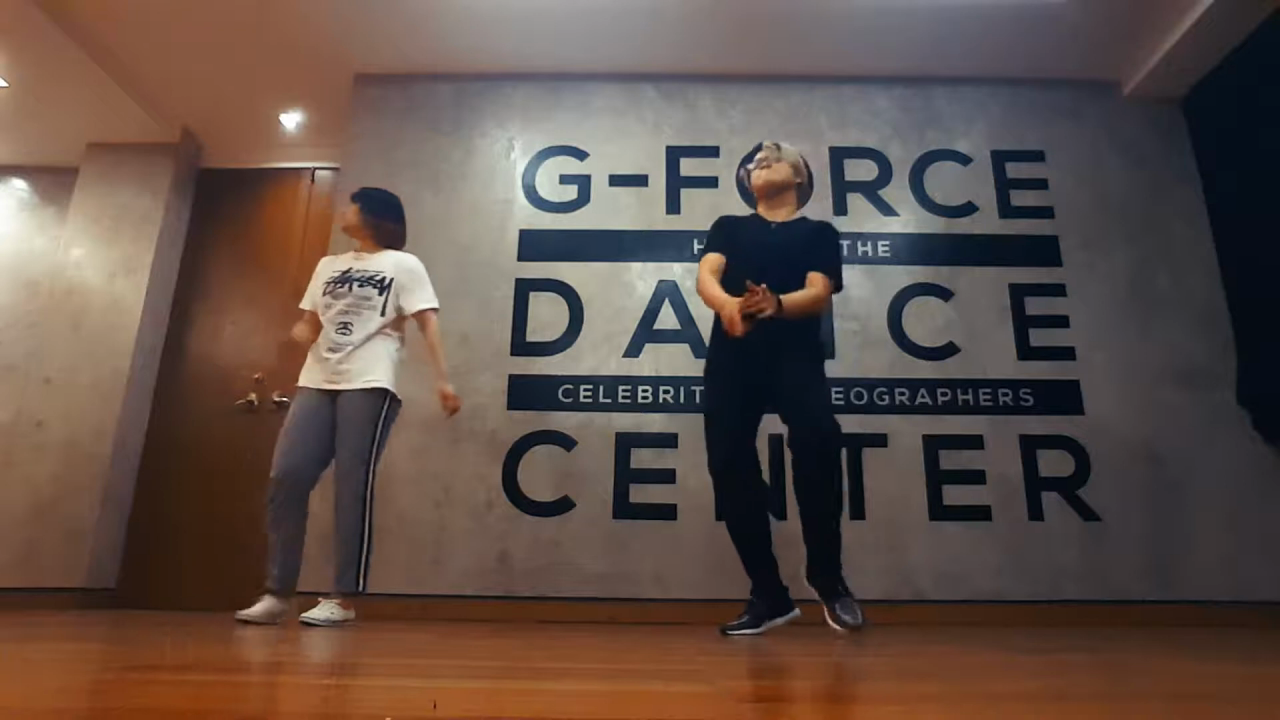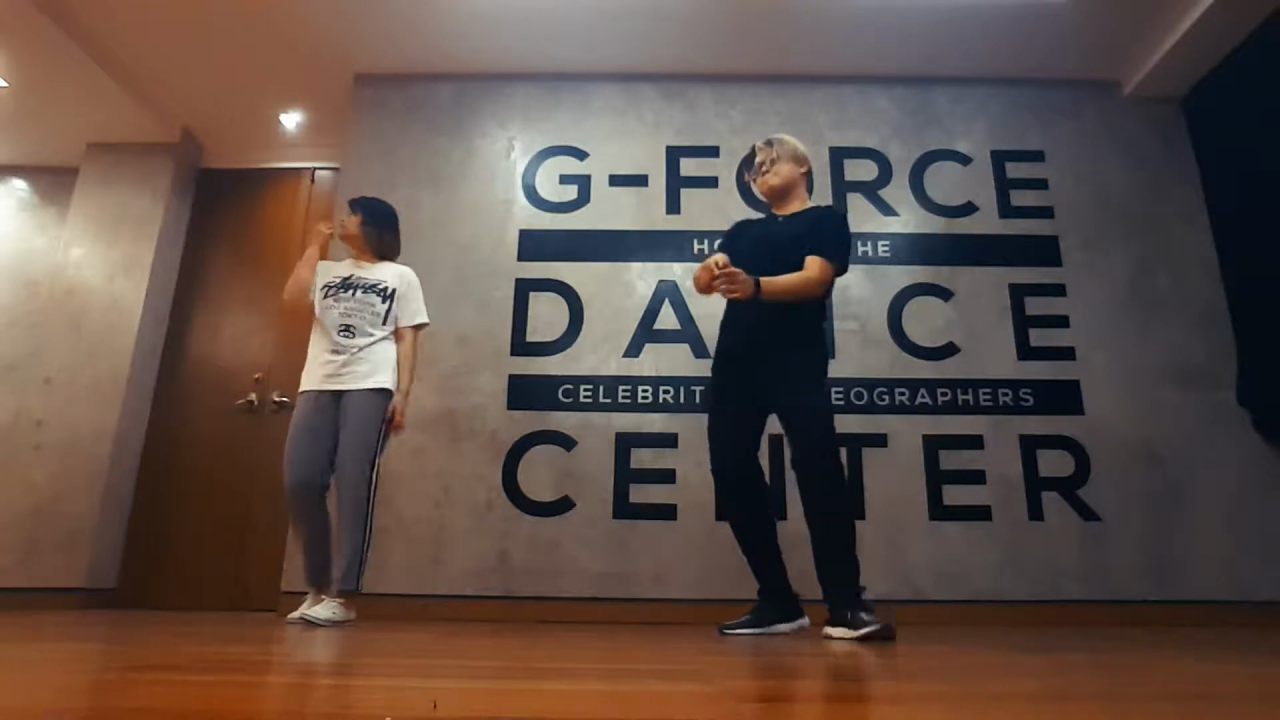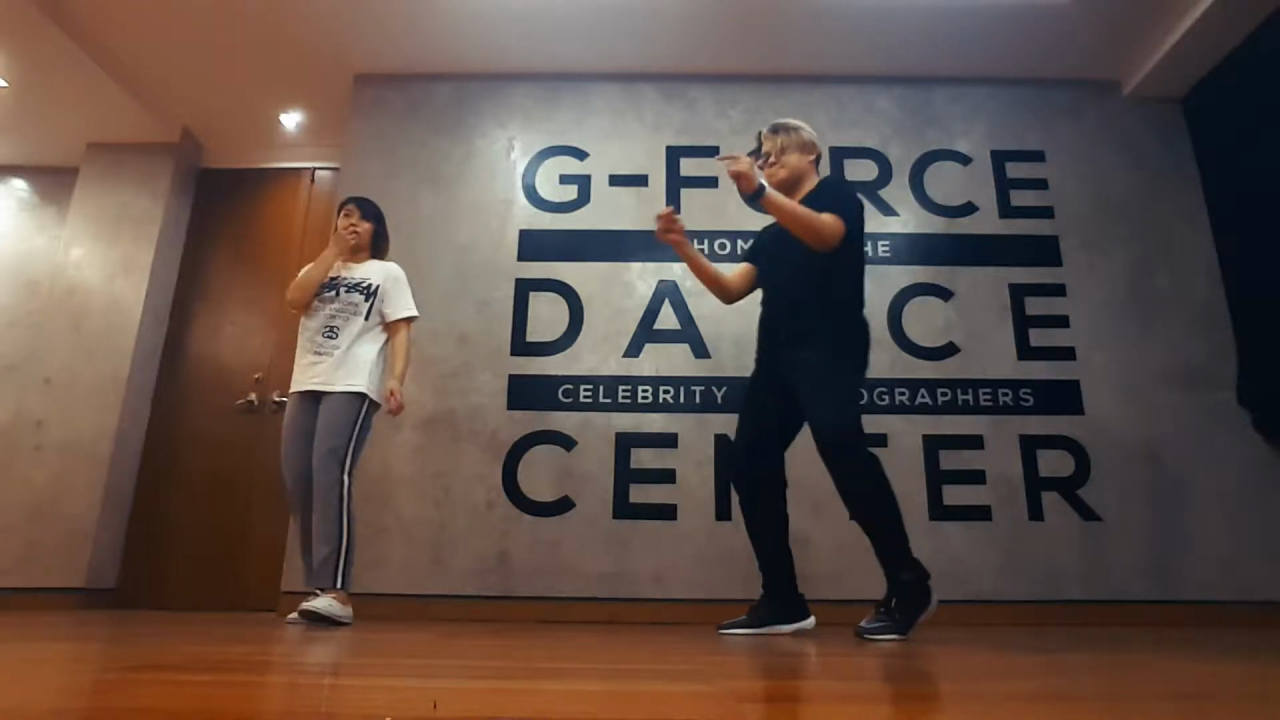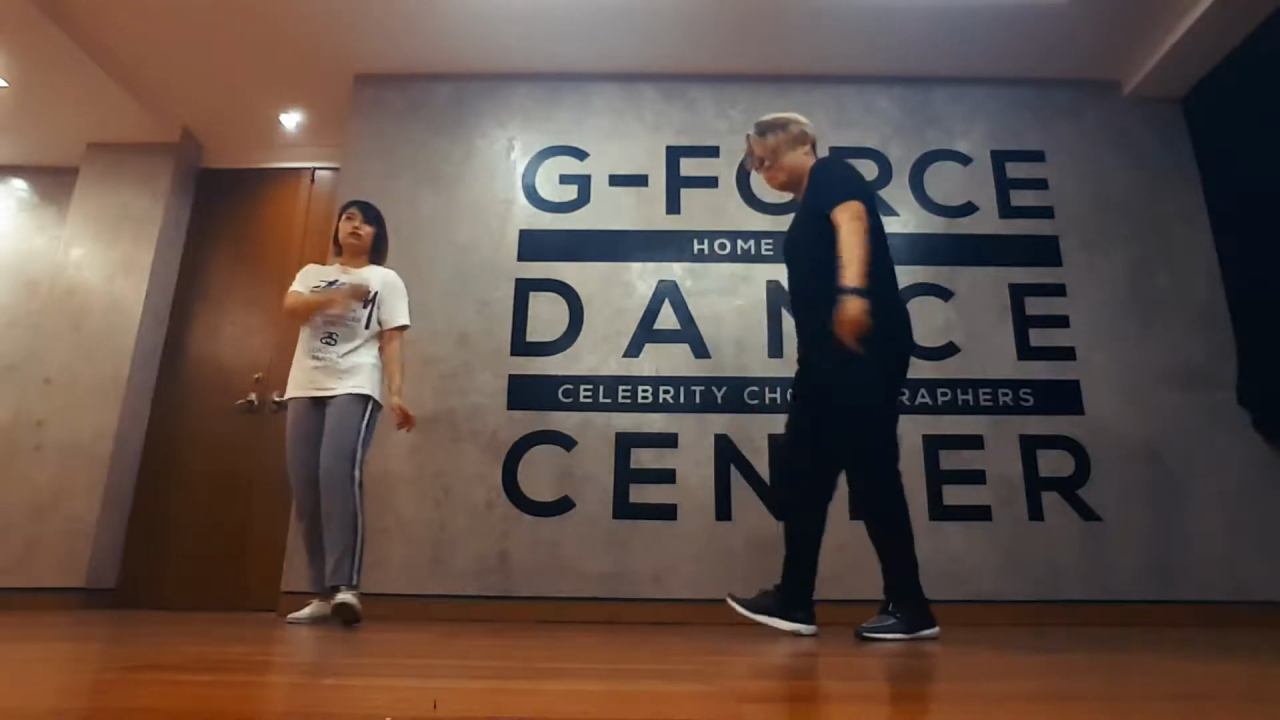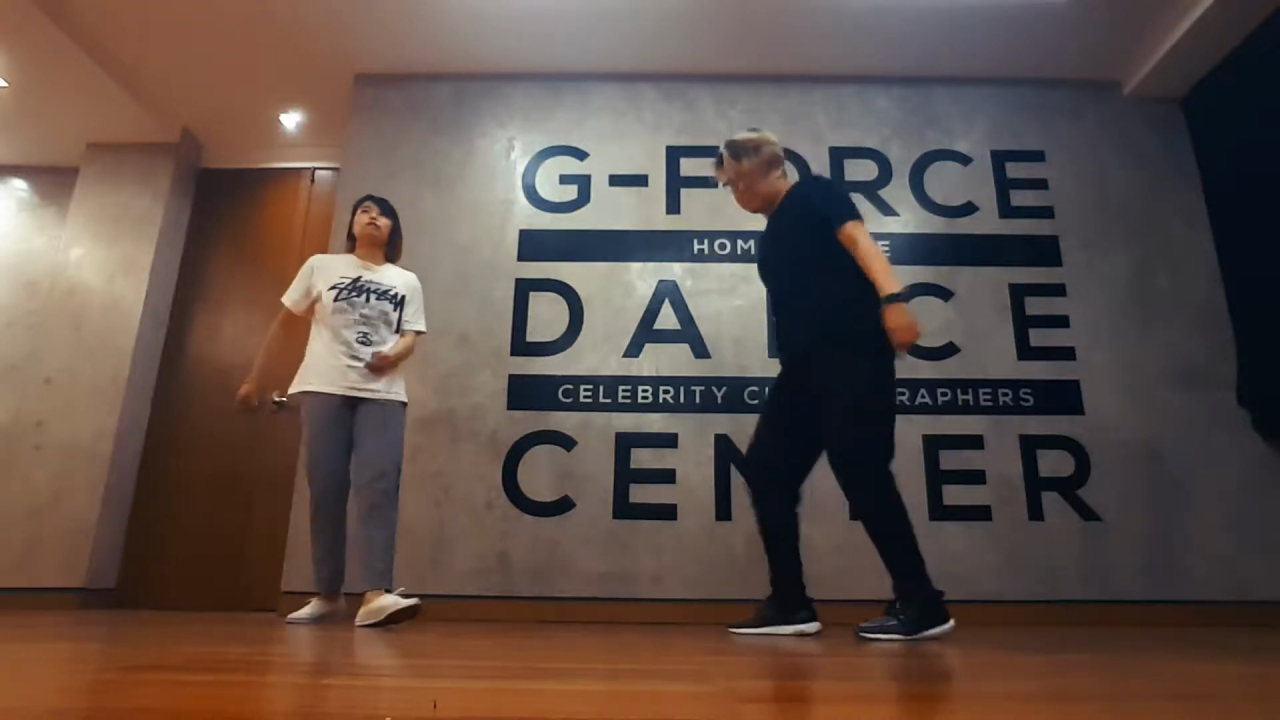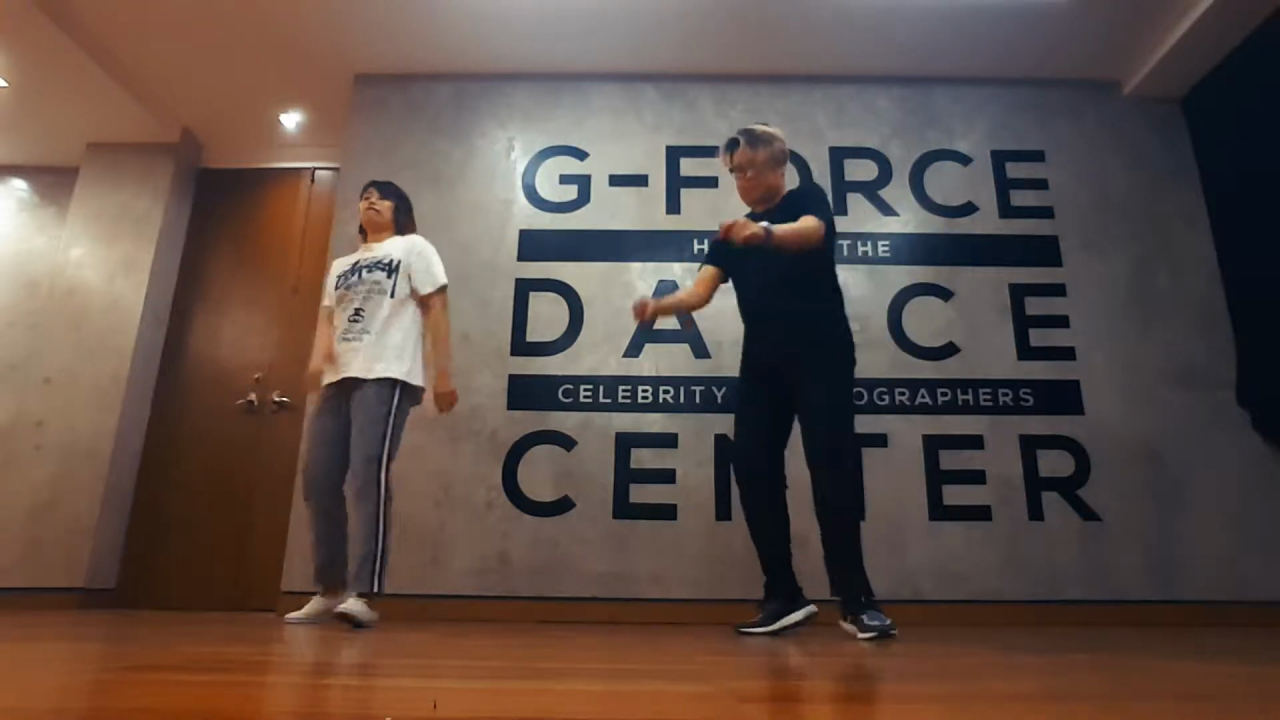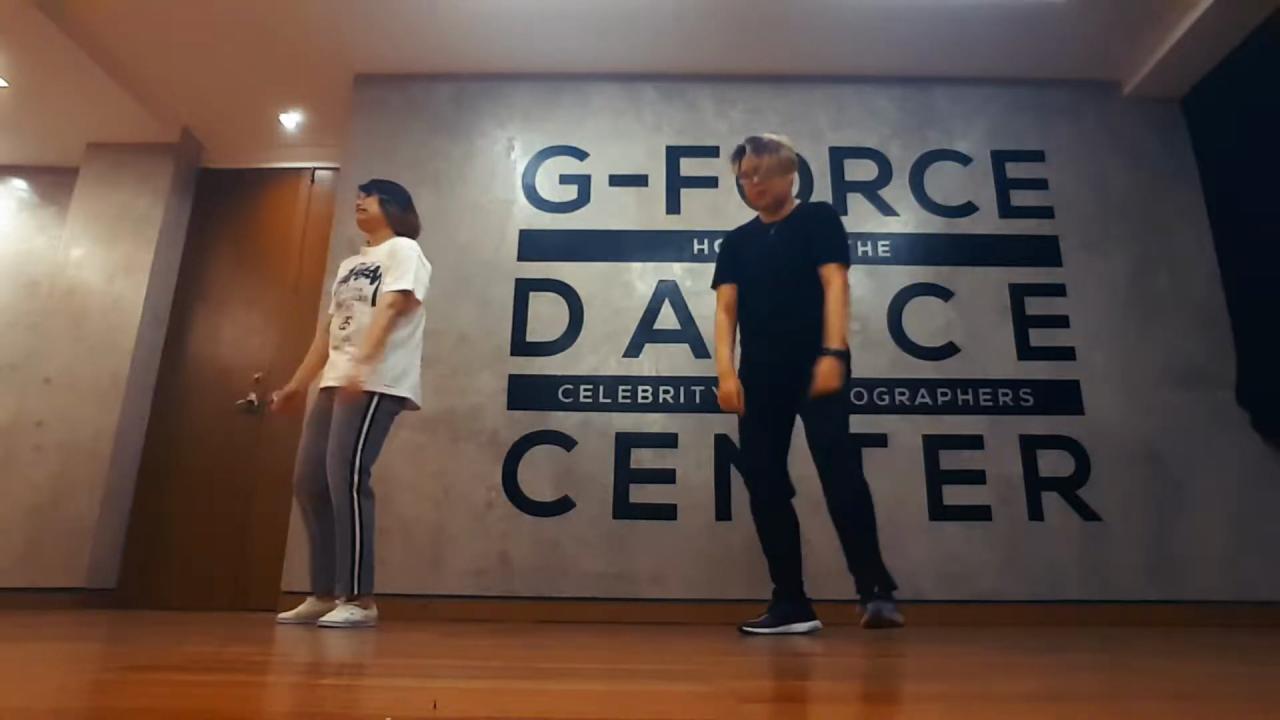
dt=0.4s
person 1, frame 1
left shoulder: (818, 233)
right shoulder: (728, 227)
left elbow: (819, 295)
right elbow: (705, 278)
left wrist: (777, 305)
right wrist: (728, 306)
left hip: (795, 355)
right hip: (731, 360)
left knee: (819, 439)
right knee: (730, 467)
left ankle: (828, 578)
right ankle: (768, 595)
person 1, frame 2
left shoulder: (826, 220)
right shoulder: (744, 230)
left elbow: (815, 279)
right elbow: (704, 279)
left wrist: (756, 287)
right wrist: (709, 274)
left hip: (796, 354)
right hip: (735, 359)
left knee: (816, 455)
right knee: (731, 470)
left ankle: (845, 602)
right ankle: (777, 599)
person 1, frame 3
left shoulder: (835, 192)
right shoulder: (770, 235)
left elbow: (826, 235)
right elbow: (730, 290)
left wrist: (759, 193)
right wrist: (683, 247)
left hip: (831, 346)
right hip: (776, 355)
left knee: (840, 443)
right knee: (751, 465)
left ankle: (907, 584)
right ankle: (782, 601)
person 1, frame 4
left shoulder: (833, 176)
right shoulder: (802, 221)
left elbow: (852, 224)
left wrist: (853, 291)
left hip: (865, 344)
right hip: (823, 354)
left knee: (867, 465)
right knee: (802, 469)
left ankle: (909, 606)
right ankle: (794, 598)
person 1, frame 5
left shoulder: (813, 196)
right shoulder: (770, 239)
left elbow: (859, 241)
left wrist: (891, 297)
left hip: (850, 355)
right hip: (802, 367)
left knee: (859, 469)
right knee: (766, 469)
left ankle: (921, 603)
right ankle: (790, 602)
person 1, frame 6
left shoulder: (805, 199)
right shoulder: (730, 235)
left elbow: (811, 232)
right elbow: (701, 290)
left wrist: (762, 234)
right wrist: (661, 306)
left hip: (820, 353)
right hip: (762, 362)
left knee: (831, 464)
right knee: (754, 470)
left ankle: (857, 598)
right ankle: (784, 594)
person 1, frame 7
left shoulder: (819, 219)
right shoulder: (737, 242)
left elbow: (836, 286)
right elbow: (725, 310)
left wrist: (832, 353)
right wrist: (726, 373)
left hip: (816, 367)
right hip: (761, 374)
left knee: (838, 463)
right knee: (763, 481)
left ankle: (875, 589)
right ankle: (791, 602)
person 2, frame 1
left shoulder: (405, 265)
right shoulder: (328, 266)
left elbow: (428, 322)
right elbow: (310, 322)
left wrist: (443, 379)
right wrist: (298, 333)
left hip: (370, 385)
right hip: (317, 383)
left knee: (353, 485)
right knee: (286, 478)
left ankle: (343, 598)
right ankle: (277, 592)
person 2, frame 2
left shoulder: (401, 277)
right shoulder: (326, 271)
left elbow: (407, 341)
right elbow: (292, 299)
left wrist: (403, 393)
right wrist: (313, 246)
left hip: (371, 386)
right hip: (317, 385)
left knee: (354, 485)
right knee: (300, 483)
left ankle: (341, 595)
right ankle: (318, 588)
person 2, frame 3
left shoulder: (388, 273)
right shoulder: (318, 269)
left elbow: (399, 332)
right elbow: (294, 299)
left wrist: (396, 380)
right wrist: (332, 250)
left hip: (353, 386)
right hip: (305, 385)
left knee: (331, 478)
right knee: (299, 486)
left ankle: (336, 593)
right ankle: (319, 588)
person 2, frame 4
left shoulder: (386, 280)
right shoulder: (313, 273)
left elbow: (391, 341)
right elbow: (292, 307)
left wrist: (395, 393)
right wrist: (335, 297)
left hip: (354, 389)
right hip: (305, 389)
left knee: (339, 476)
right knee: (306, 490)
left ankle: (345, 588)
right ankle: (325, 593)
person 2, frame 5
left shoulder: (407, 282)
right shoulder: (320, 267)
left elbow: (410, 336)
right elbow: (284, 321)
left wrist: (394, 356)
right wrist: (253, 377)
left hip: (381, 393)
right hip: (323, 388)
left knee: (379, 484)
right knee: (325, 489)
left ankle: (376, 594)
right ankle: (328, 593)
person 2, frame 6
left shoulder: (415, 249)
right shoulder: (341, 265)
left elbow: (436, 311)
right elbow: (325, 321)
left wrist: (443, 373)
right wrist: (318, 356)
left hip: (387, 374)
right hip: (340, 376)
left knee: (369, 475)
right knee: (318, 477)
left ankle: (364, 593)
right ankle: (330, 588)
person 2, frame 7
left shoulder: (403, 250)
right shoulder: (348, 265)
left elbow: (392, 310)
left wrist: (359, 369)
right wrist: (297, 382)
left hip: (376, 382)
right hip: (336, 382)
left knee: (347, 476)
right knee: (310, 481)
left ankle: (358, 598)
right ankle: (325, 592)
